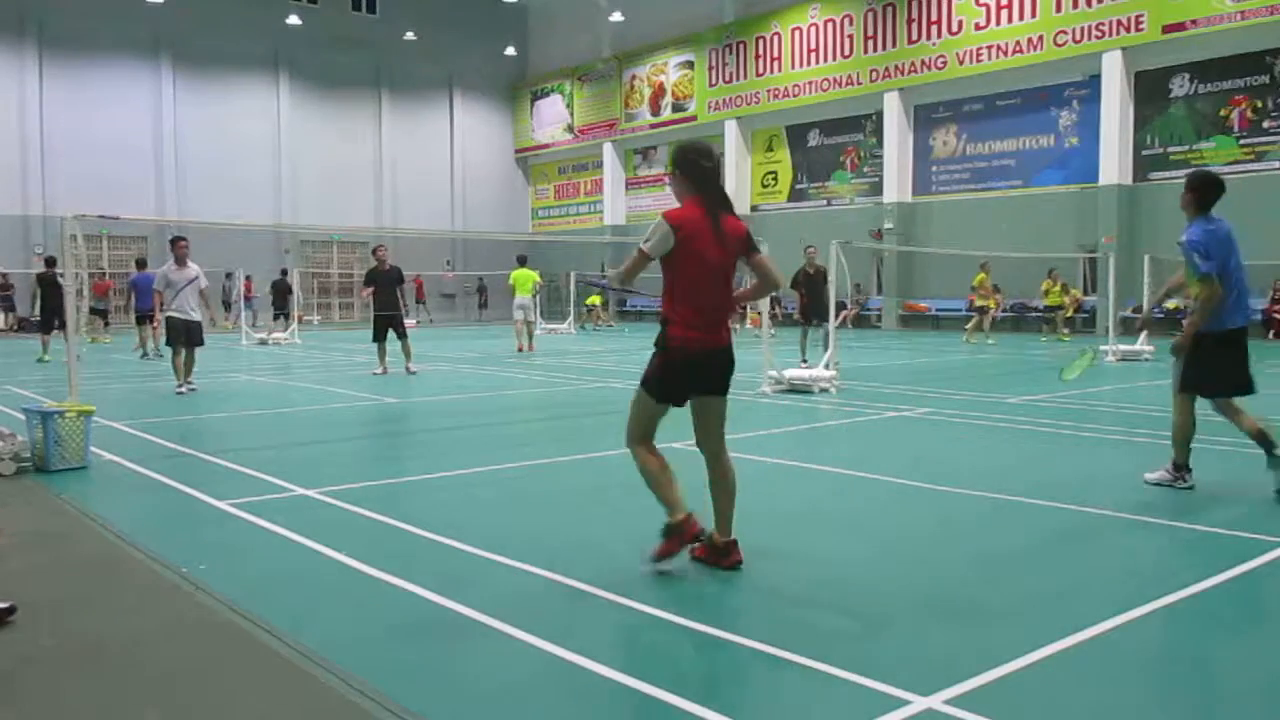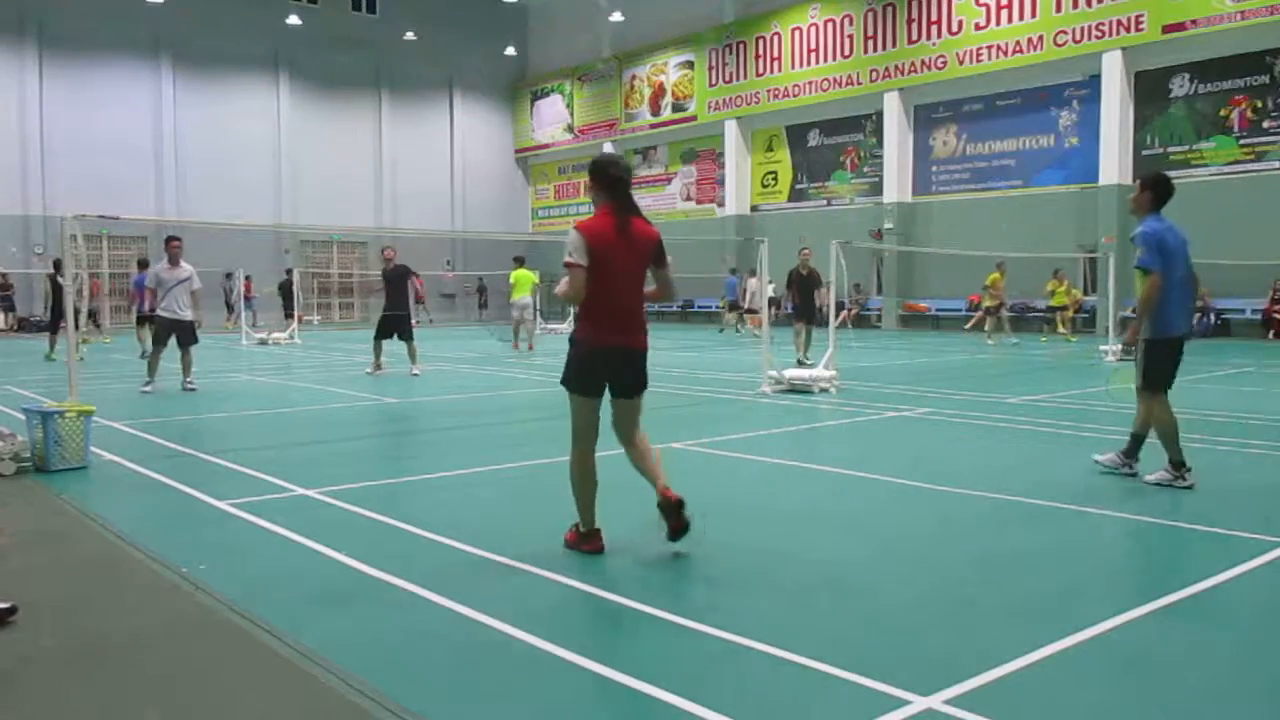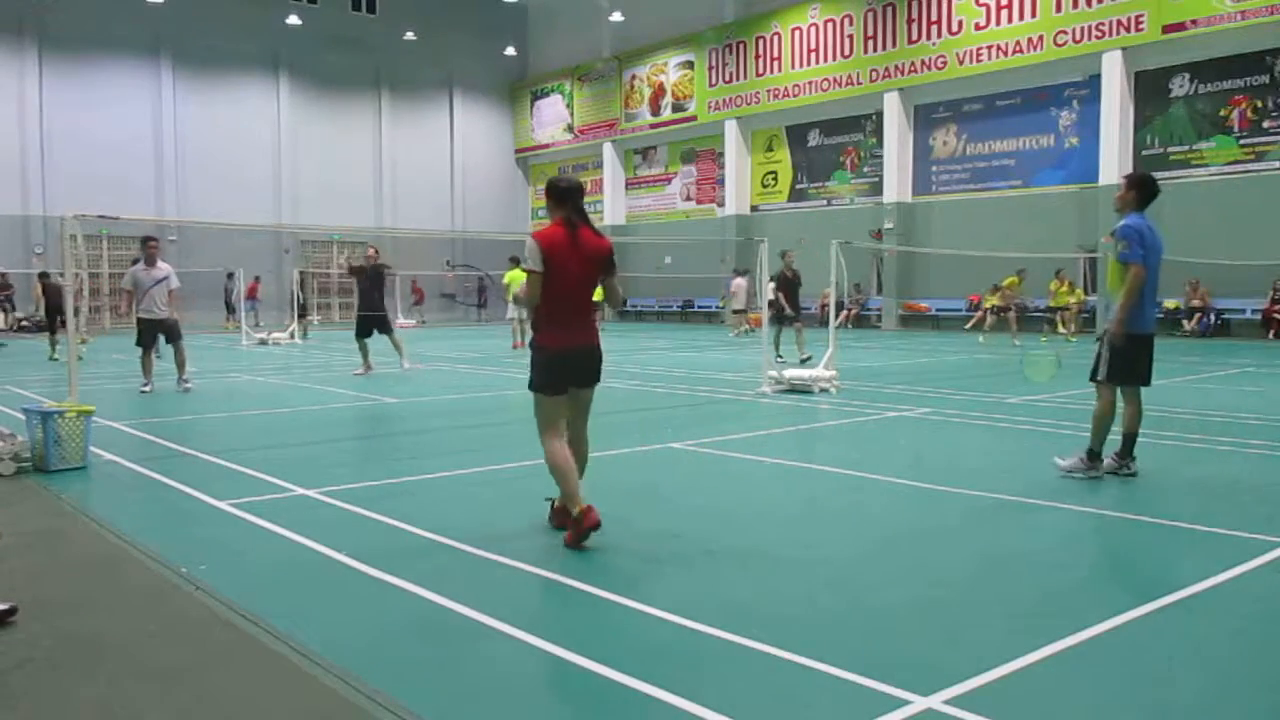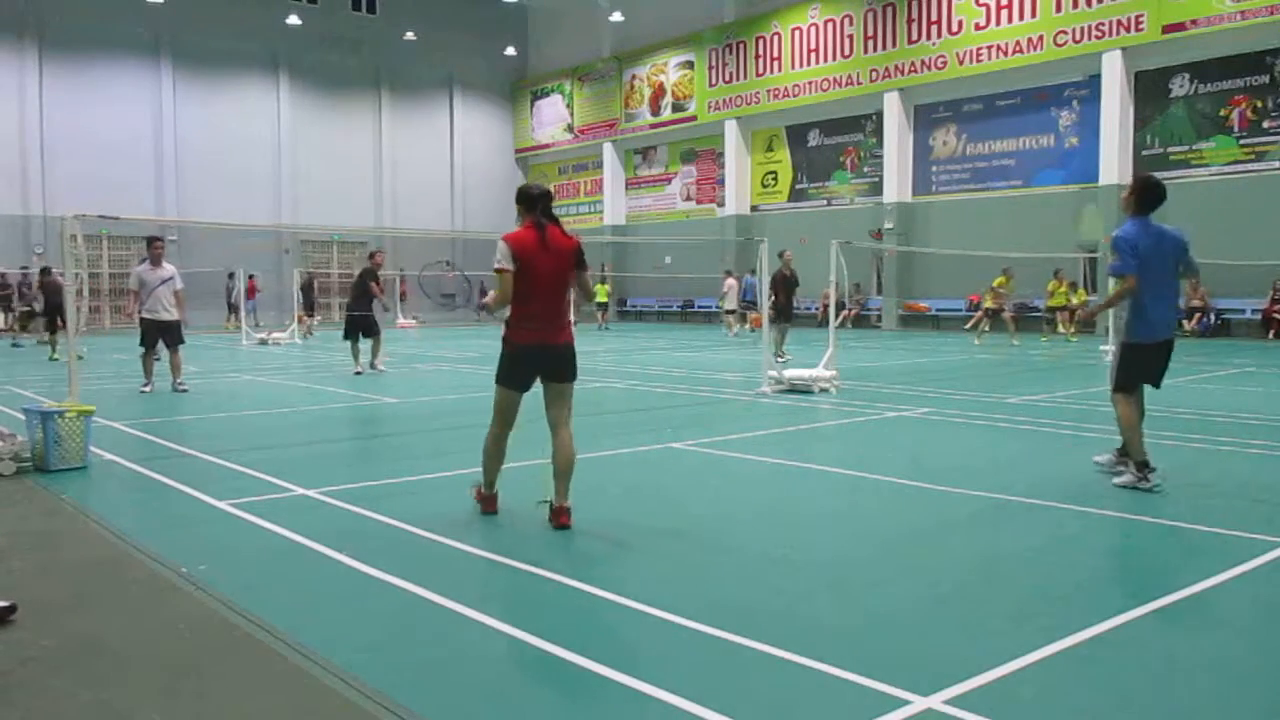
dt=0.5s
person 1, frame 1
left shoulder: (673, 221)
right shoulder: (735, 226)
left elbow: (626, 277)
right elbow: (771, 282)
left wrist: (616, 276)
left hip: (680, 348)
right hip: (719, 349)
left knee: (639, 439)
right knee: (713, 446)
left ankle: (680, 522)
right ankle: (723, 542)
person 1, frame 2
left shoulder: (584, 232)
right shoulder: (649, 234)
left elbow: (575, 295)
right elbow: (668, 294)
left wrist: (561, 290)
left hip: (590, 346)
right hip: (632, 346)
left knee: (584, 441)
right knee: (631, 432)
left ankle: (587, 531)
right ankle: (666, 495)
person 1, frame 3
left shoulder: (540, 240)
right shoulder: (601, 244)
left elbow: (531, 299)
right elbow: (615, 300)
left wrist: (519, 294)
left hip: (551, 348)
right hip: (588, 347)
left knee: (553, 436)
right knee: (577, 431)
left ankle: (581, 512)
right ankle: (566, 507)
person 1, frame 4
left shoulder: (511, 242)
right shoulder: (571, 243)
left elbow: (505, 298)
right elbow: (586, 293)
left wrist: (491, 303)
left hip: (521, 343)
right hip: (560, 343)
left knee: (501, 424)
right knee: (561, 425)
left ankle: (488, 493)
right ankle: (561, 506)
person 2, frame 1
left shoulder: (1194, 239)
right shoulder: (1219, 227)
left elbow: (1212, 291)
left wrist: (1187, 334)
right wrist: (1156, 301)
left hip: (1211, 331)
right hip: (1233, 326)
left knee: (1183, 398)
right knee: (1223, 403)
left ankle: (1179, 470)
person 2, frame 2
left shoulder: (1146, 233)
right shoulder: (1174, 233)
left elbow: (1155, 281)
right elbow: (1192, 281)
left wrist: (1135, 326)
right wrist: (1186, 317)
left hip: (1156, 330)
right hip: (1175, 328)
left knee: (1155, 398)
right knee: (1148, 395)
left ankle: (1179, 469)
right ankle: (1128, 457)
person 2, frame 3
left shoulder: (1128, 227)
right shoulder: (1150, 231)
left elbow: (1137, 273)
left wrist: (1119, 318)
left hip: (1127, 324)
right hip: (1144, 325)
left knee: (1106, 389)
right knee: (1130, 390)
left ankle: (1092, 458)
right ankle: (1124, 458)
person 2, frame 4
left shoulder: (1124, 237)
right shoulder: (1171, 236)
left elbow: (1130, 285)
right elbow: (1192, 273)
left wrist: (1097, 308)
left hip: (1140, 331)
right hip: (1166, 330)
left knee: (1122, 396)
right knee: (1135, 390)
left ankle: (1142, 470)
right ankle: (1125, 454)
